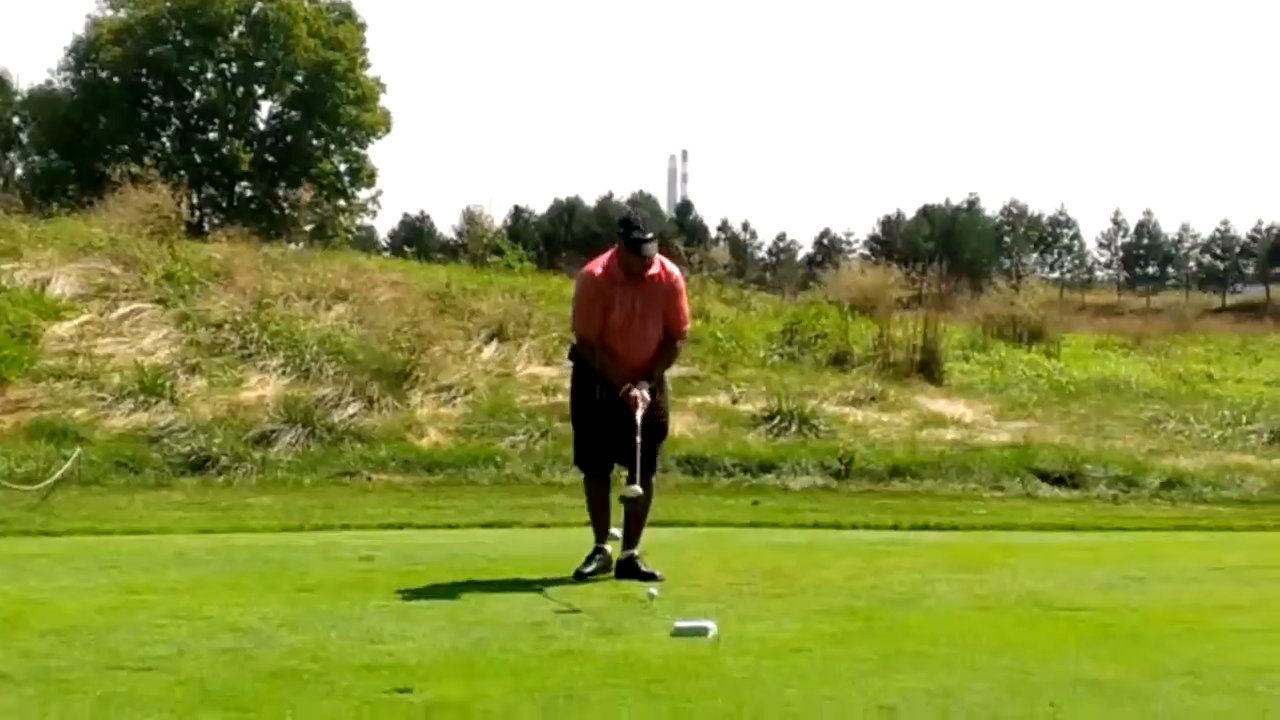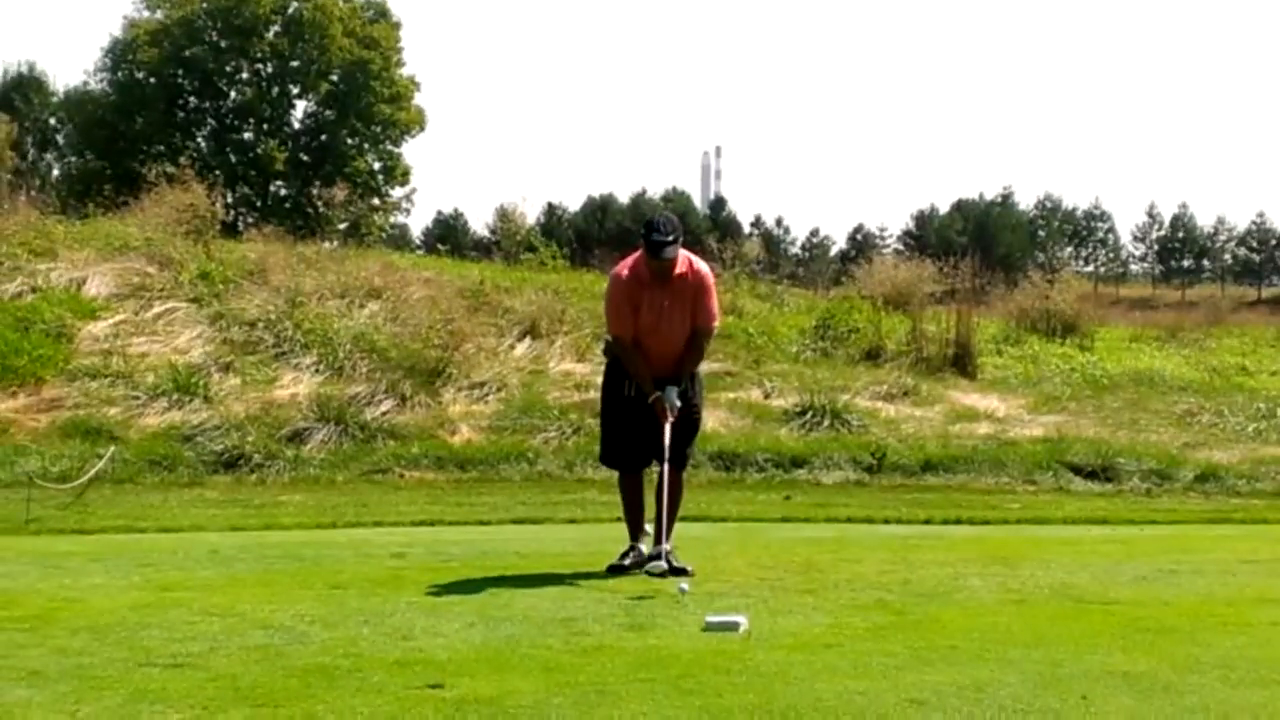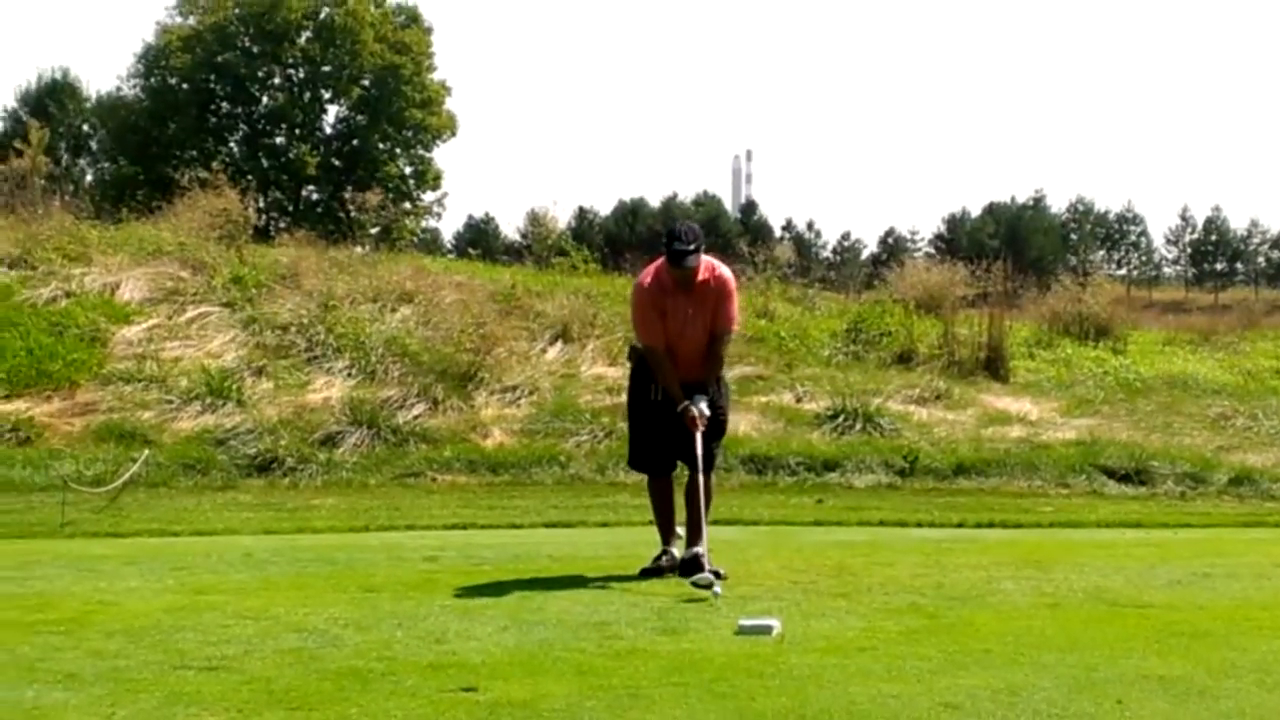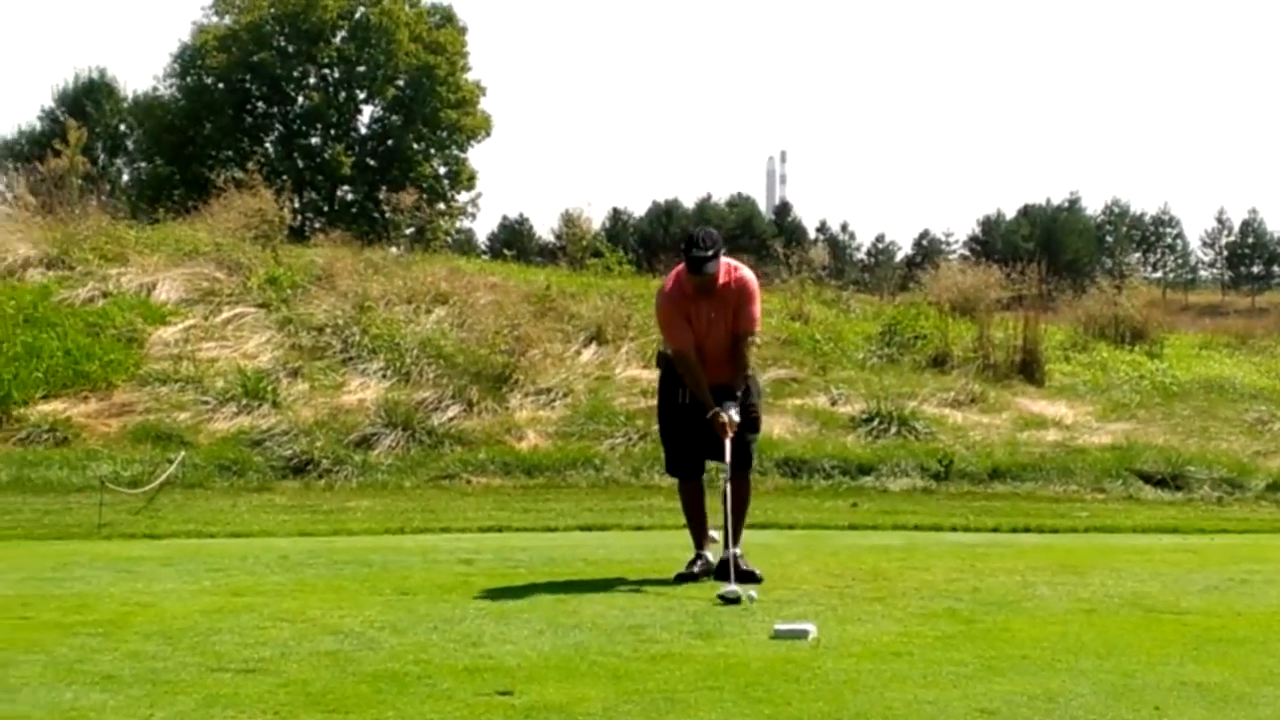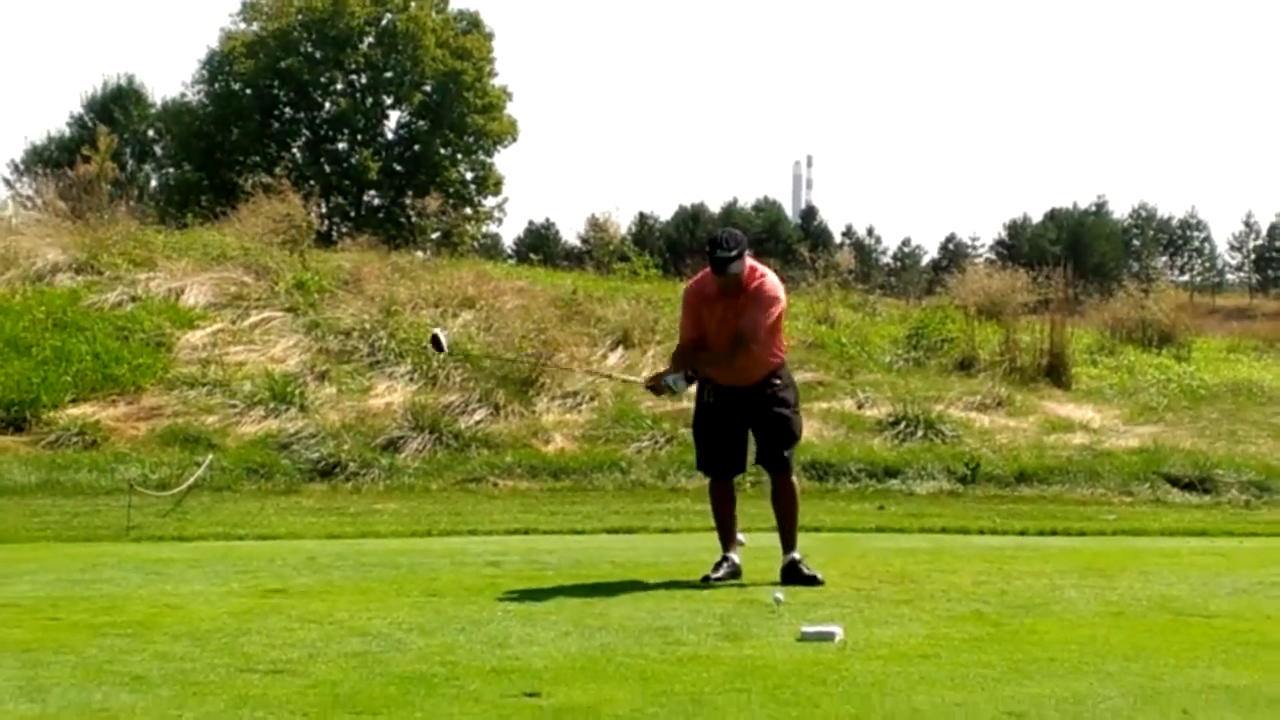
dt=0.4s
person 1, frame 1
left shoulder: (670, 277)
right shoulder: (593, 277)
left elbow: (676, 337)
right elbow: (587, 342)
left wrist: (648, 381)
right wrist: (622, 386)
left hip: (647, 382)
right hip: (597, 381)
left knee: (644, 470)
right knee: (596, 467)
left ankle: (630, 554)
right ankle: (601, 548)
person 1, frame 2
left shoulder: (700, 275)
right shoulder: (622, 279)
left elbow: (702, 335)
right elbow: (624, 345)
left wrist: (676, 386)
right wrist: (652, 394)
left hip: (680, 378)
right hip: (630, 377)
left knee: (675, 464)
right knee: (629, 463)
left ankle: (663, 548)
right ankle: (636, 546)
person 1, frame 3
left shoulder: (722, 279)
right shoulder: (647, 287)
left elbow: (720, 342)
right elbow: (654, 353)
left wrist: (703, 396)
right wrist: (681, 404)
left hip: (705, 380)
right hip: (655, 382)
left knee: (702, 467)
right knee: (658, 468)
left ankle: (694, 551)
right ankle: (668, 549)
person 1, frame 4
left shoulder: (744, 281)
right shoulder: (670, 294)
left elbow: (742, 345)
right elbow: (685, 359)
left wrist: (732, 401)
right wrist: (710, 410)
left hip: (734, 381)
right hip: (683, 384)
left knee: (742, 465)
right knee: (688, 471)
left ankle: (733, 553)
right ankle: (702, 554)
person 1, frame 5
left shoulder: (767, 288)
right shoulder: (696, 290)
left elbow: (740, 345)
right elbow: (691, 344)
left wrist: (686, 375)
right wrist: (673, 374)
left hip: (767, 384)
right hip: (719, 388)
left knee: (781, 468)
right knee: (720, 473)
left ankle: (791, 559)
right ankle: (730, 556)
